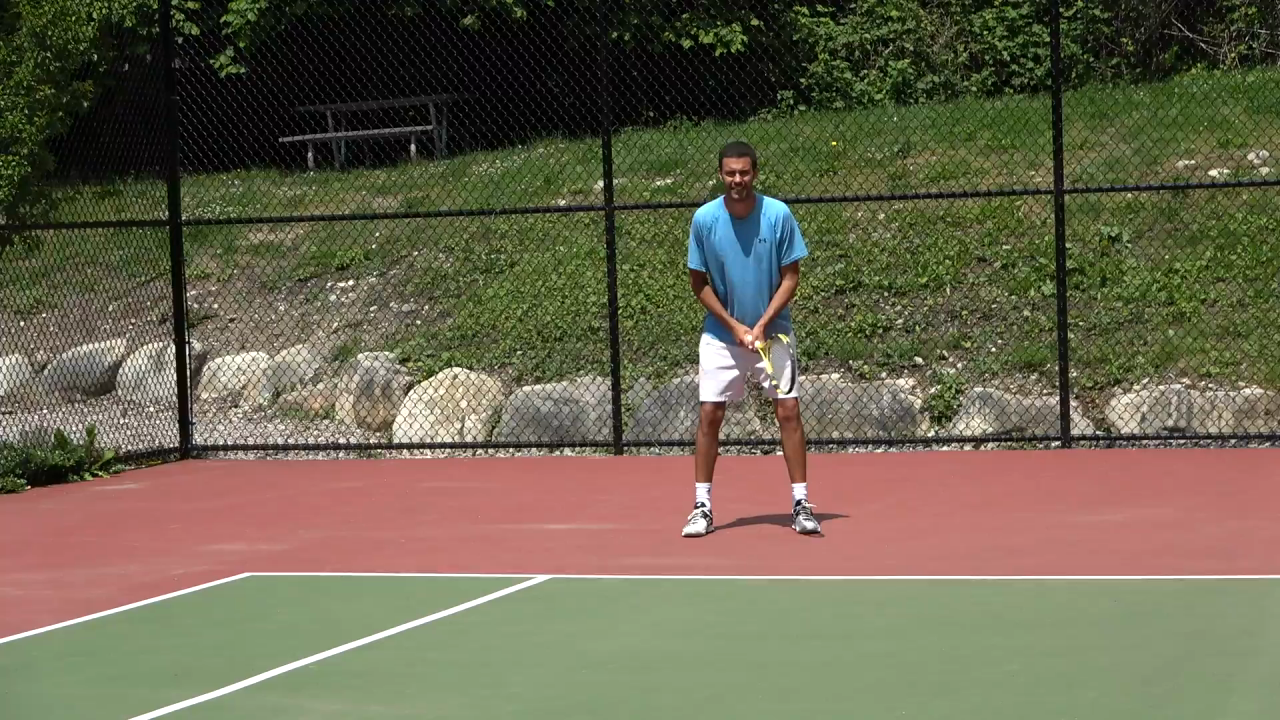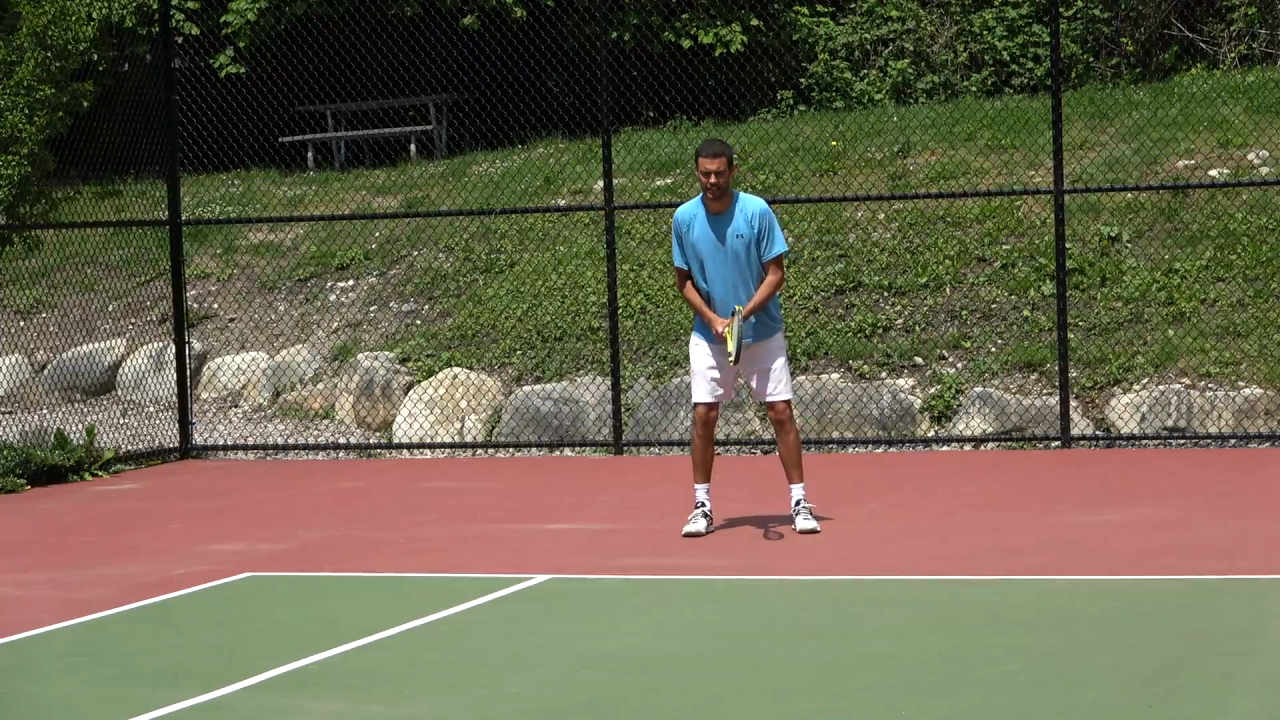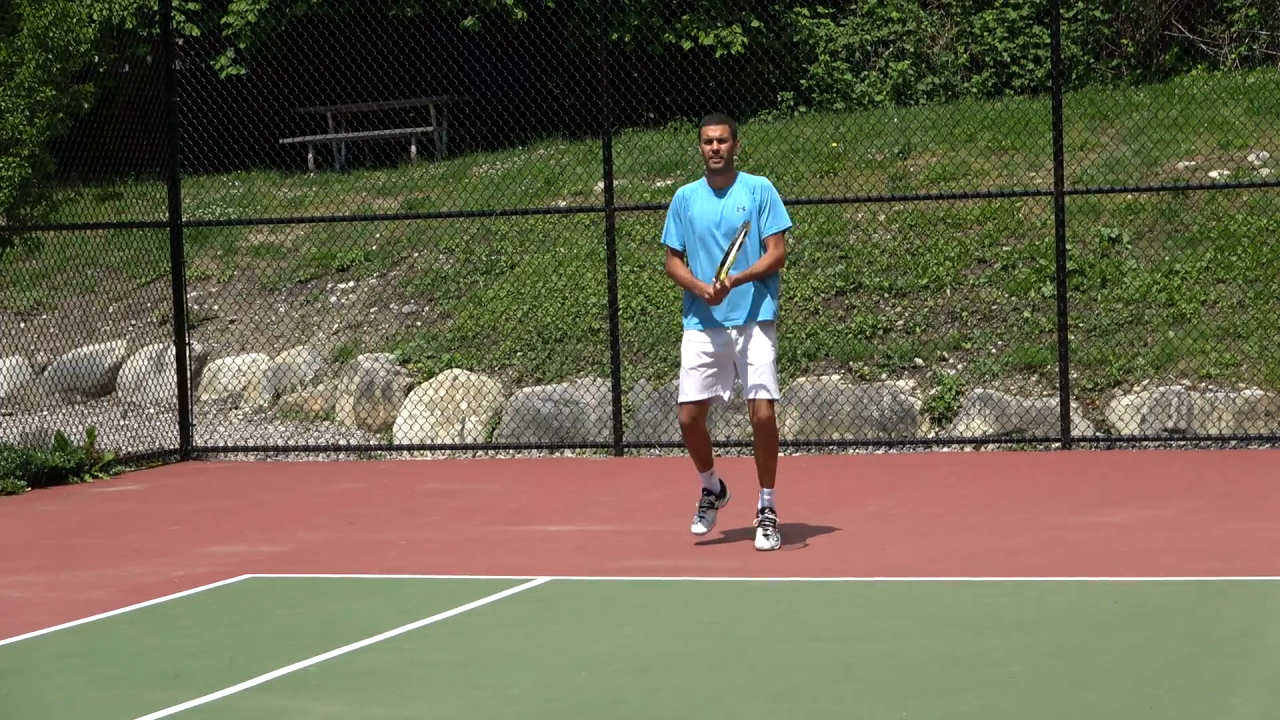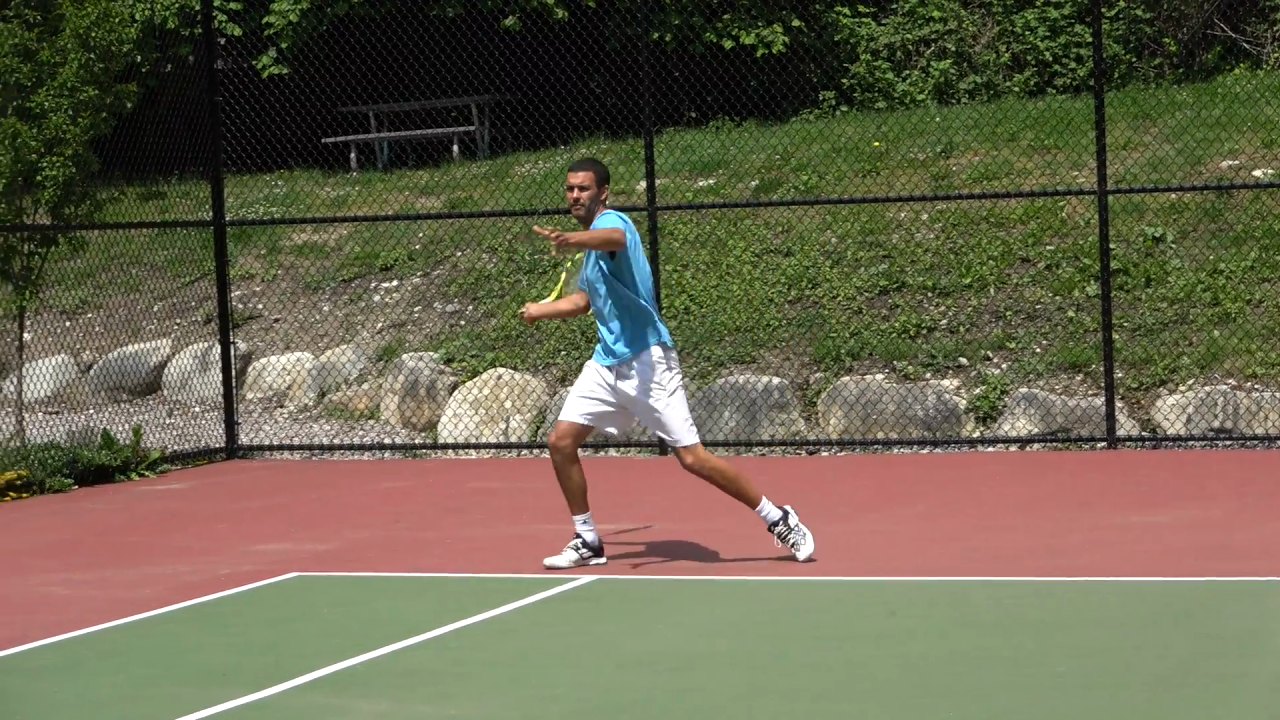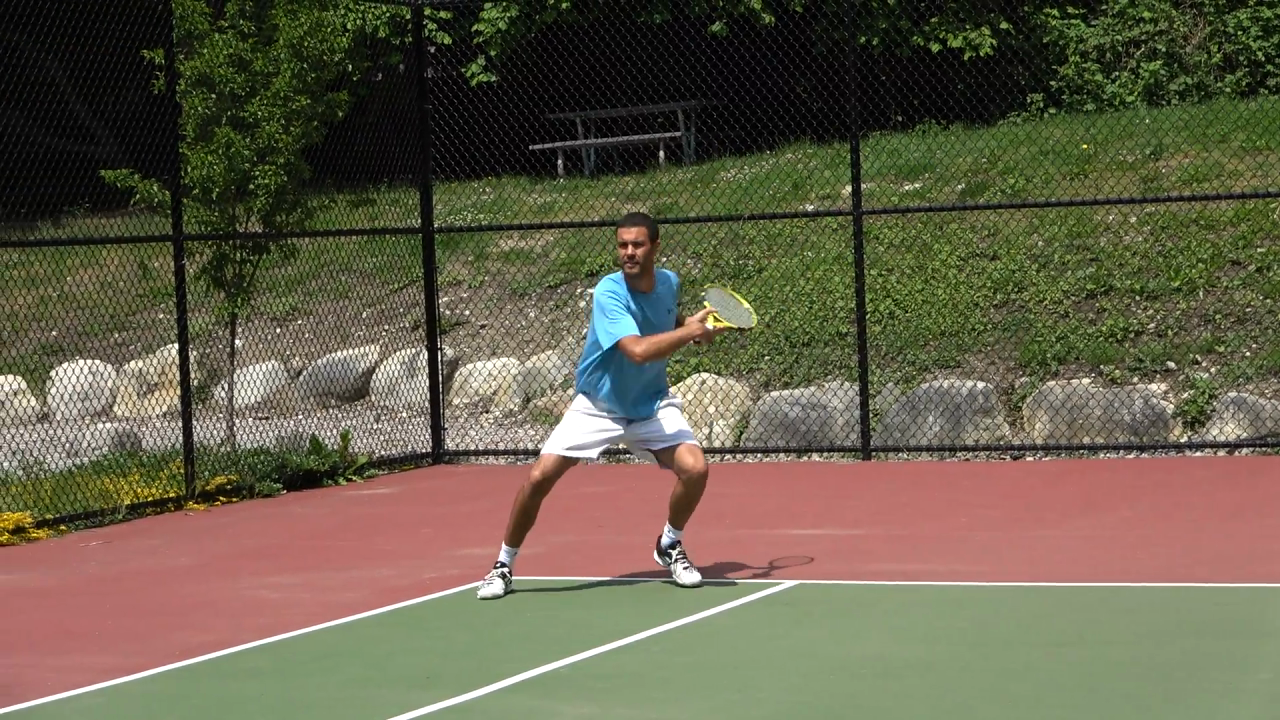
dt=0.7s
person 1, frame 1
left shoulder: (779, 214)
right shoulder: (704, 219)
left elbow: (791, 276)
right elbow: (699, 282)
left wrist: (762, 325)
right wrist: (734, 325)
left hip: (773, 331)
right hip: (721, 333)
left knee: (789, 410)
right knee: (710, 414)
left ankle: (800, 502)
right ankle: (702, 506)
person 1, frame 2
left shoulder: (757, 211)
right shoulder: (683, 218)
left elbow: (775, 273)
right elbow: (684, 279)
left wrist: (742, 315)
right wrist: (712, 319)
left hip: (762, 332)
right hip: (708, 335)
left knee: (781, 413)
right knee: (703, 416)
left ankle: (799, 501)
right ankle: (702, 506)
person 1, frame 3
left shoulder: (760, 189)
right shoulder: (685, 197)
left elbow: (777, 253)
right elbow: (673, 261)
left wrist: (734, 280)
right wrist: (701, 288)
left hip: (752, 322)
right hip: (701, 325)
left knee: (763, 415)
right knee: (689, 417)
left ankle: (766, 510)
right ankle: (712, 488)
person 1, frame 4
left shoulder: (612, 223)
right shoulder: (591, 247)
left elbow: (615, 239)
left wrist: (569, 238)
right wrist: (543, 309)
left hip: (647, 360)
right hip: (607, 361)
left knee: (693, 459)
right knee: (560, 442)
left ankle: (779, 519)
right ankle: (587, 540)
person 1, frame 5
left shoulder: (666, 281)
right shoulder: (608, 293)
right elbow: (639, 352)
left wrist: (689, 324)
right wrist: (686, 331)
left hip: (653, 404)
right hip: (599, 404)
left knee: (695, 469)
right knee: (541, 476)
left ankle: (671, 545)
right ankle: (502, 565)
